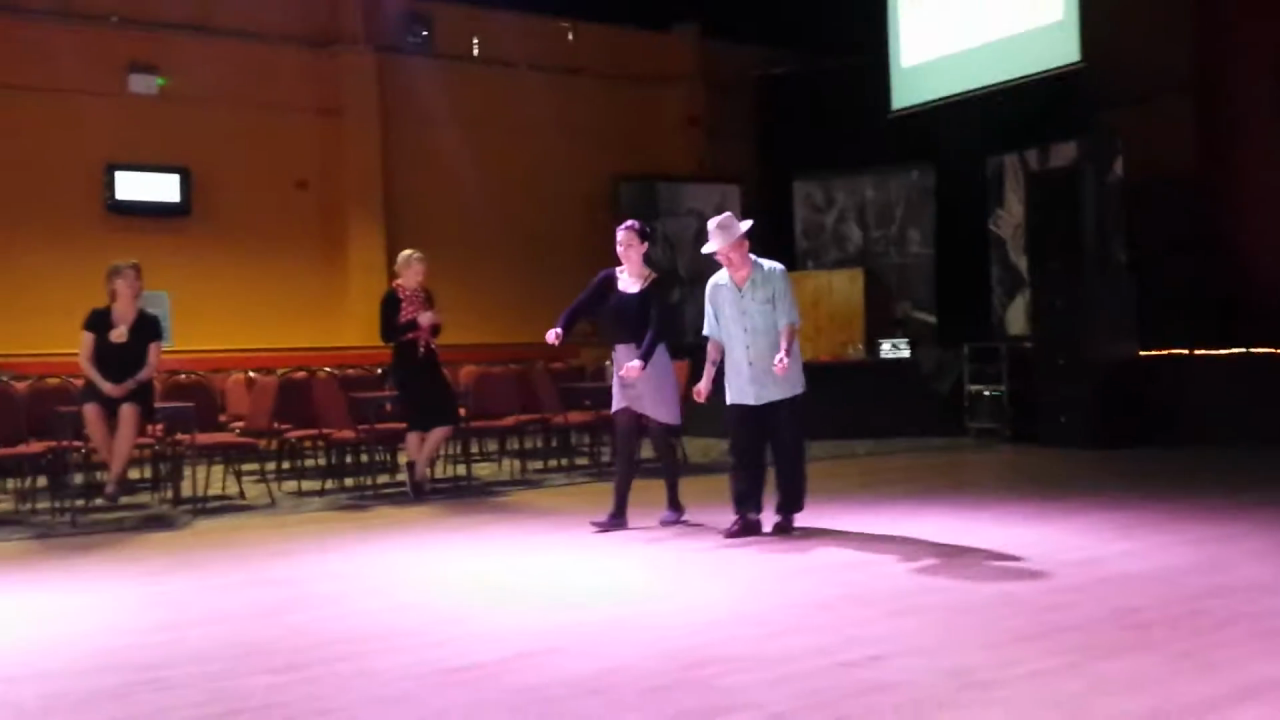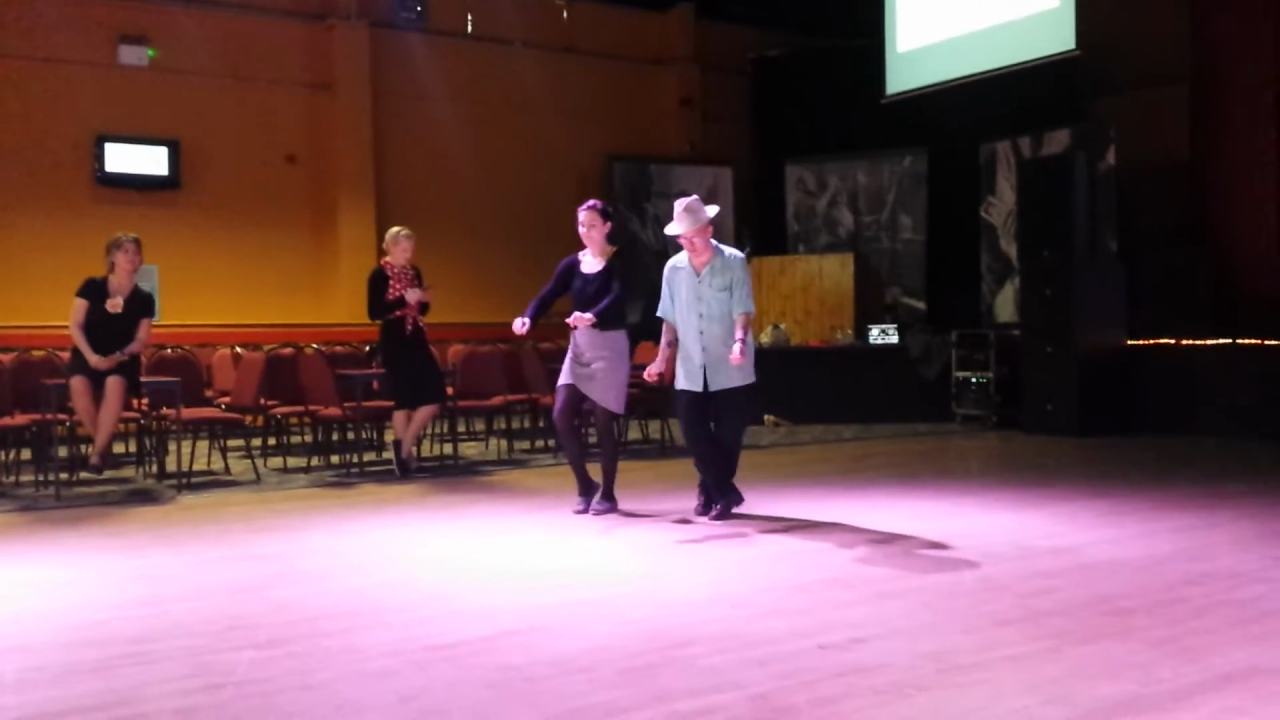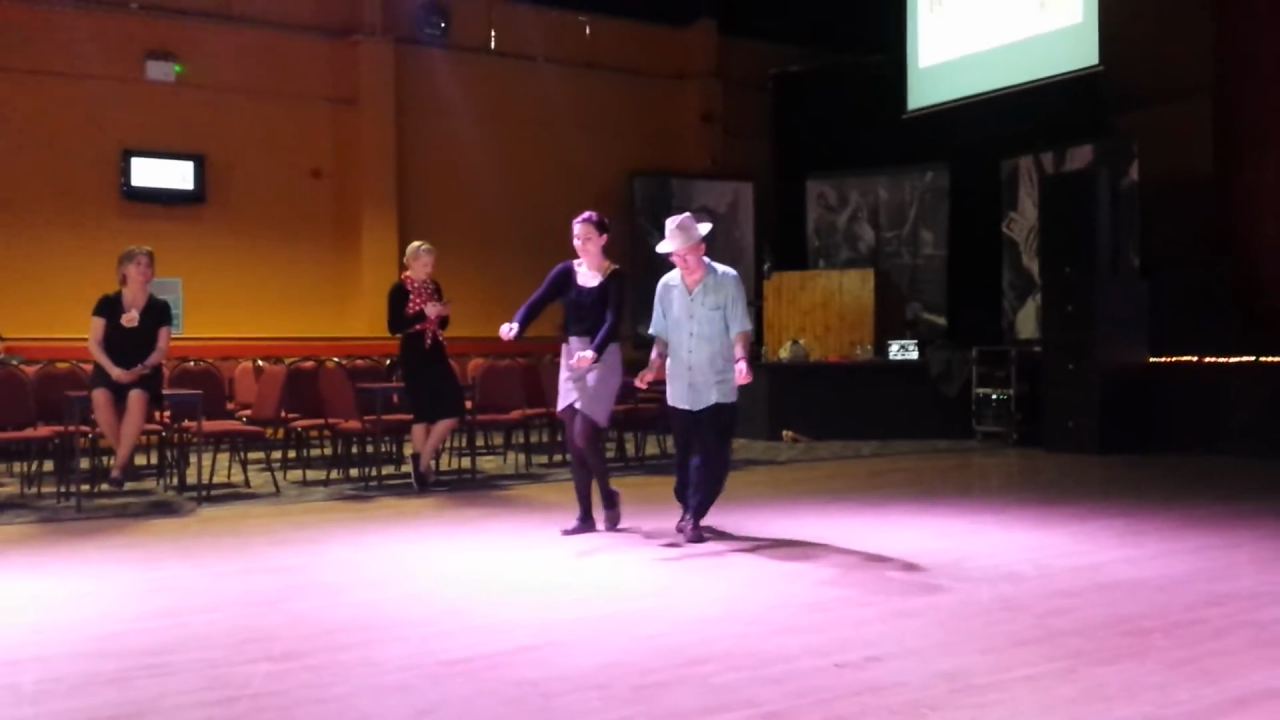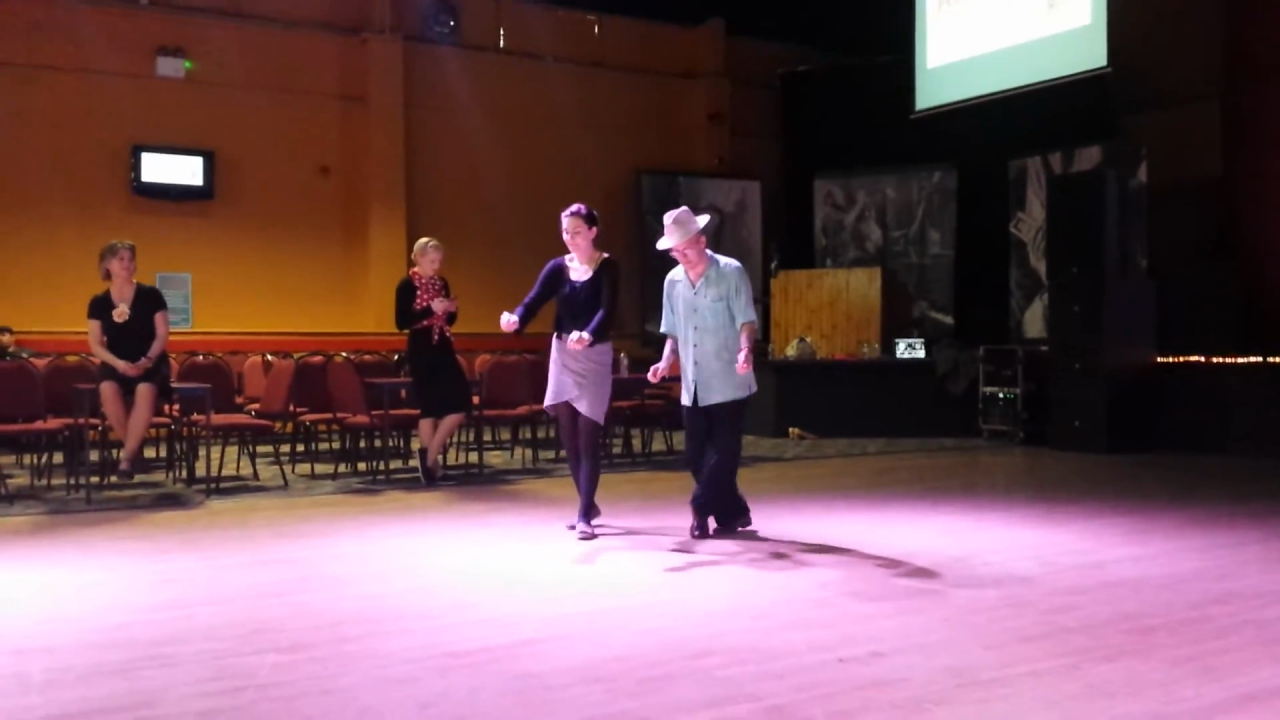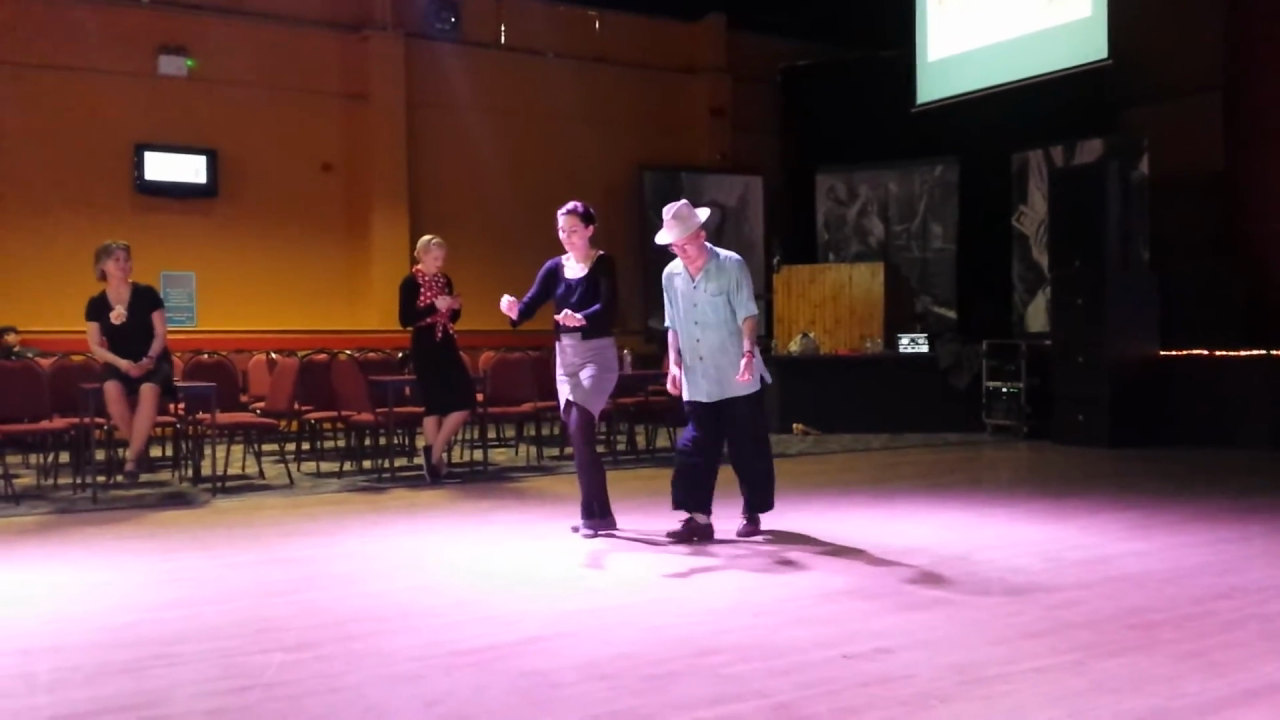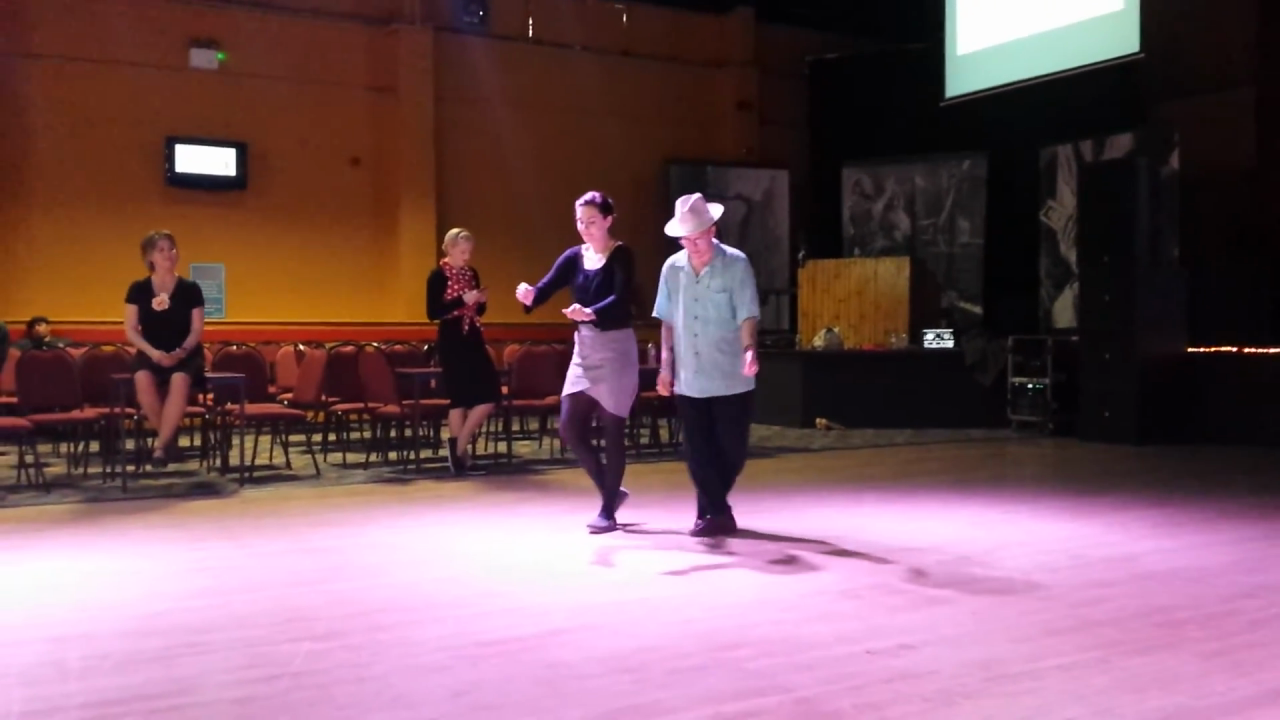
dt=0.5s
person 1, frame 1
left shoulder: (774, 274)
right shoulder: (715, 286)
left elbow: (787, 321)
right elbow: (715, 337)
left wrist: (784, 352)
right wrist: (707, 377)
left hip: (779, 382)
right hip: (740, 385)
left knee: (787, 448)
right knee: (744, 451)
left ankle: (787, 512)
right ankle: (748, 515)
person 1, frame 2
left shoulder: (734, 262)
right shoulder: (673, 268)
left elbow: (742, 311)
right elbow: (670, 320)
left wrist: (740, 341)
right wrist: (662, 359)
left hip: (730, 369)
right hip: (690, 369)
left knee: (730, 433)
right knee: (696, 435)
left ankle: (714, 490)
right ankle: (723, 492)
person 1, frame 3
left shoulder: (727, 281)
right shoulder: (666, 286)
left elbow: (739, 329)
right elbow: (662, 336)
left wrist: (741, 360)
right wrist: (653, 367)
left hip: (718, 386)
right hip: (680, 387)
left knee: (710, 452)
right knee: (686, 453)
left ankle: (694, 517)
right ankle: (689, 511)
person 1, frame 4
left shoulder: (731, 273)
right shoulder: (672, 281)
left elbow: (746, 321)
left wrist: (745, 350)
right wrist: (666, 362)
left hip: (728, 382)
right hip: (693, 385)
left knee: (722, 450)
right knee: (698, 454)
left ankle: (703, 512)
right ankle: (732, 512)
person 1, frame 5
left shoulder: (731, 266)
right shoulder: (670, 276)
left elbow: (747, 315)
right elbow: (674, 328)
left wrist: (748, 353)
right wrist: (674, 365)
left hip: (737, 378)
right hip: (696, 381)
left knee: (748, 447)
right knee: (694, 449)
left ankle: (753, 512)
right ankle: (698, 518)
person 1, frame 6
left shoulder: (736, 264)
right shoulder: (672, 268)
left elbow: (747, 315)
right elbow: (667, 322)
left wrist: (749, 349)
right wrist: (665, 365)
left hip: (729, 376)
right hip: (688, 377)
left knee: (730, 447)
right knee: (699, 450)
left ankle: (713, 506)
right ankle: (717, 512)
person 2, frame 1
left shoulder: (655, 284)
right shoulder: (608, 279)
left elbow: (657, 327)
right elbow: (582, 306)
left wrist: (641, 360)
right wrist: (560, 328)
left hip: (651, 363)
right hip: (621, 363)
left knee: (660, 437)
right knee: (624, 440)
left ankle: (674, 505)
right ankle: (618, 512)
person 2, frame 2
left shoulder: (618, 261)
right shoulder: (573, 264)
left elbow: (617, 297)
right elbow: (549, 296)
left wrist: (592, 317)
right wrist: (528, 318)
left hip: (610, 345)
right hip: (579, 347)
left knee: (603, 424)
right knee: (561, 417)
left ankle: (608, 495)
right ankle: (585, 486)
person 2, frame 3
left shoulder: (614, 277)
right shoulder: (565, 271)
left elbow: (613, 320)
right elbow: (538, 301)
left wrist: (594, 352)
right wrist: (516, 325)
left hip: (602, 359)
right hip: (570, 357)
left knee: (584, 436)
right knee: (573, 441)
left ankle: (608, 495)
right ankle: (585, 515)
person 2, frame 4
left shoulder: (607, 266)
right shoulder: (557, 267)
left elbow: (607, 310)
right elbow: (534, 301)
left wrist: (588, 336)
right wrist: (515, 319)
left hip: (595, 355)
right hip: (562, 354)
left knee: (588, 436)
right knee: (568, 435)
left ankle: (584, 515)
right ankle: (587, 504)
person 2, frame 5
left shoulder: (603, 264)
right shoulder: (554, 267)
left elbow: (607, 307)
right elbow: (532, 304)
left wrist: (581, 318)
right wrist: (514, 309)
left hip: (597, 353)
right hip: (565, 355)
left knee: (578, 430)
right knee: (582, 438)
left ankle: (590, 512)
right ankle: (603, 513)
person 2, frame 6
left shoulder: (621, 255)
right shoulder: (574, 257)
left elbow: (621, 299)
right elbow: (547, 288)
left wrist: (590, 312)
right wrist: (529, 295)
left hip: (616, 346)
right hip: (584, 348)
left knee: (611, 431)
right knee: (569, 427)
left ankle: (607, 511)
right ankle: (611, 491)
person 3, frame 1
left shoulder: (425, 294)
right shoulder: (392, 297)
right elbow: (387, 335)
left wrist: (435, 322)
right wrist: (416, 322)
left hip: (428, 360)
right hip: (406, 362)
left knee: (447, 416)
right knee: (417, 419)
left ankle: (418, 467)
right ankle: (417, 473)
person 3, frame 2
left shoulder: (414, 272)
right shoulder: (379, 275)
right elbow: (374, 313)
left wrist: (424, 300)
right wrist: (403, 300)
left hip: (416, 338)
right hip: (394, 340)
left knee: (434, 394)
right knee: (403, 397)
left ankle: (405, 446)
right ankle: (403, 451)
person 3, frame 3
left shoulder: (434, 286)
right shoulder: (400, 289)
right elbow: (394, 327)
left wrist: (444, 314)
right wrist: (422, 314)
left hip: (436, 352)
right hip: (413, 354)
left knee: (453, 408)
right knee: (423, 411)
left ankle: (423, 461)
right ankle: (422, 466)
person 3, frame 4
left shoulder: (442, 283)
right shoulder: (407, 285)
right elbow: (402, 323)
left wrist: (452, 310)
right wrist: (430, 309)
left hip: (443, 347)
right hip: (421, 350)
left knee: (460, 403)
right knee: (430, 406)
left ankle: (429, 457)
right ankle: (430, 462)
person 3, frame 5
left shoulder: (445, 280)
right shoulder: (410, 282)
right elbow: (405, 320)
left wrist: (455, 307)
right wrist: (434, 307)
left hip: (447, 345)
right hip: (425, 347)
left knee: (465, 400)
right knee: (434, 404)
left ankle: (434, 454)
right ankle: (434, 461)
person 3, frame 6
left shoulder: (472, 273)
right shoulder: (438, 275)
right elbow: (433, 313)
left wrist: (481, 301)
right wrist: (461, 300)
left hip: (473, 338)
right hip: (452, 340)
left knee: (490, 393)
right knee: (460, 396)
left ankle: (459, 447)
right ankle: (459, 452)
person 4, frame 1
left shoulder: (150, 322)
right shoulder: (97, 318)
left elbow: (152, 364)
right elbow: (85, 359)
left wrist: (131, 383)
right wrist: (103, 384)
left hip: (134, 387)
right hip: (101, 385)
left knee: (129, 412)
right knee: (91, 412)
left ankle: (114, 479)
right ankle: (116, 469)
person 4, frame 2
left shoulder: (144, 299)
right shoulder: (92, 286)
left elbow: (141, 340)
right elbow: (75, 326)
left wrist: (118, 356)
right wrist: (91, 356)
left hip: (122, 360)
right hip: (87, 355)
left knee: (115, 384)
right knee: (79, 384)
left ankle: (97, 451)
right ankle: (101, 442)
person 4, frame 3
left shoulder: (160, 308)
right shoulder: (107, 303)
left elbow: (162, 349)
right elbow: (94, 343)
left wrist: (141, 368)
right wrist: (112, 369)
left hip: (144, 372)
right hip: (109, 369)
left knee: (137, 398)
right knee: (101, 397)
left ankle: (119, 464)
right ankle: (124, 455)
person 4, frame 4
left shoulder: (151, 295)
right shoulder: (98, 303)
left elbow: (162, 335)
right elbow: (95, 345)
left wrist: (147, 361)
right wrist: (118, 363)
left hip: (150, 363)
right hip: (115, 364)
left knee: (145, 391)
right knee: (108, 390)
left ankle: (127, 455)
right ankle: (134, 447)
person 4, frame 5
left shoulder: (147, 294)
right shoulder: (96, 304)
left elbow: (161, 334)
right elbow: (95, 346)
left wrist: (148, 360)
right wrist: (121, 363)
left hip: (153, 361)
right hip: (118, 364)
left knee: (148, 390)
right knee: (112, 390)
left ankle: (133, 456)
right ankle: (137, 447)
person 4, frame 6
left shoulder: (190, 289)
right shoulder: (138, 289)
left elbow: (197, 329)
right elbow: (130, 330)
left wrist: (182, 351)
right wrist: (153, 352)
left hip: (185, 354)
right hip: (151, 353)
left knee: (179, 381)
right knee: (143, 380)
left ankle: (161, 444)
right ankle: (168, 437)
